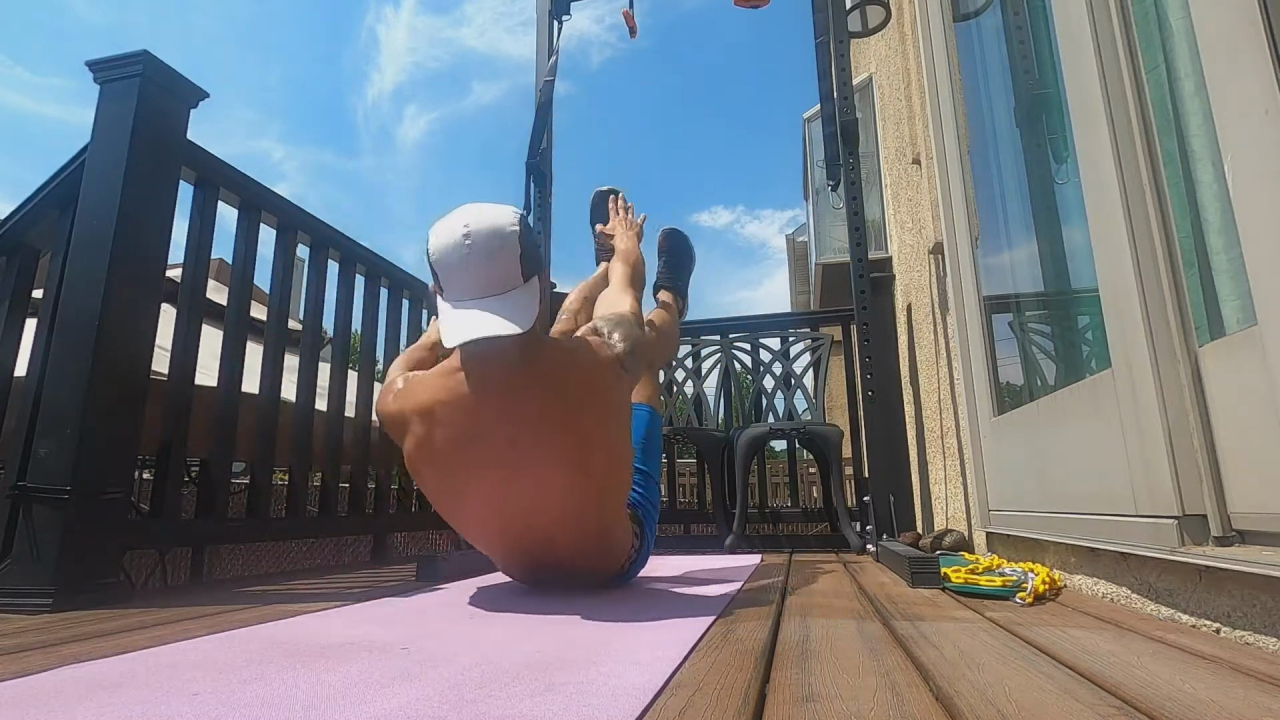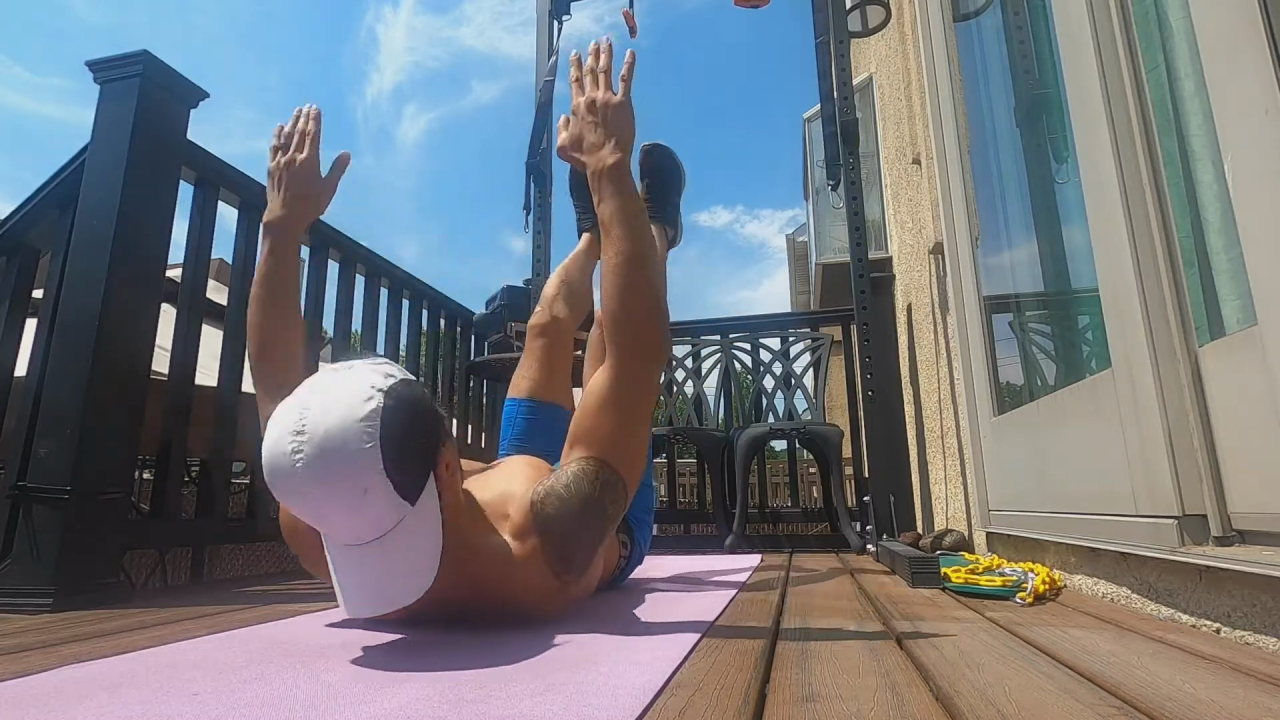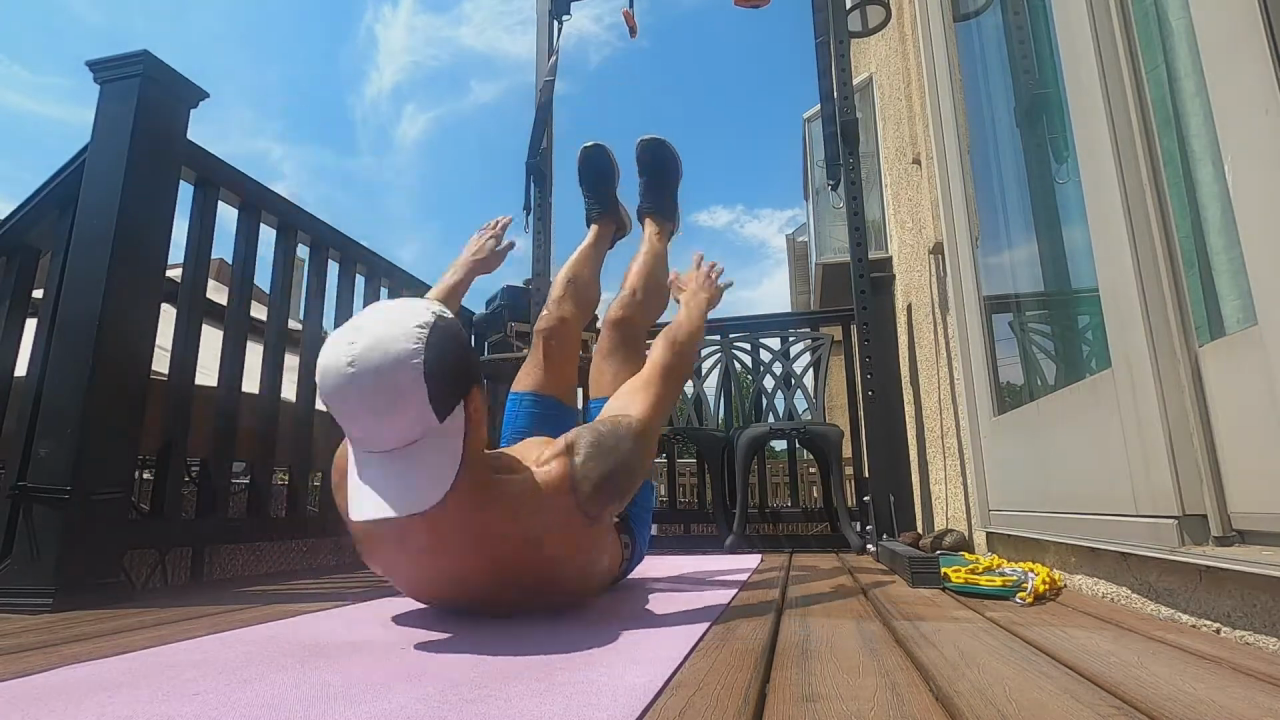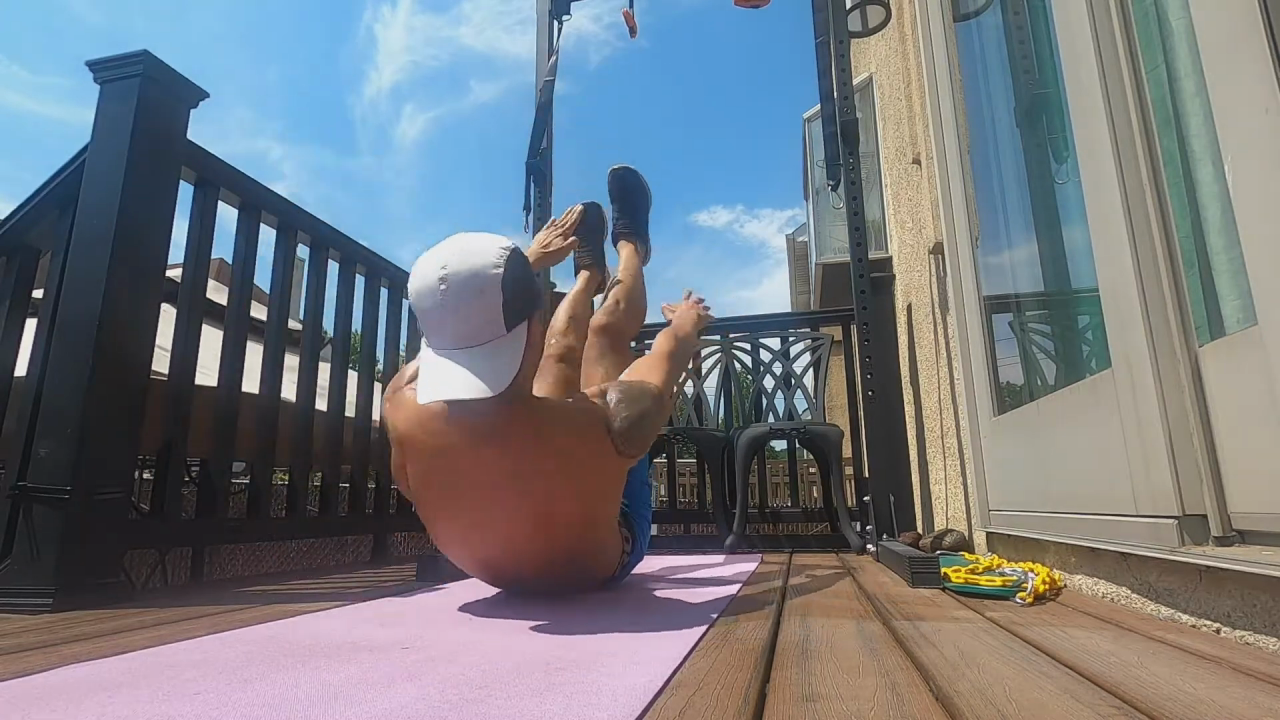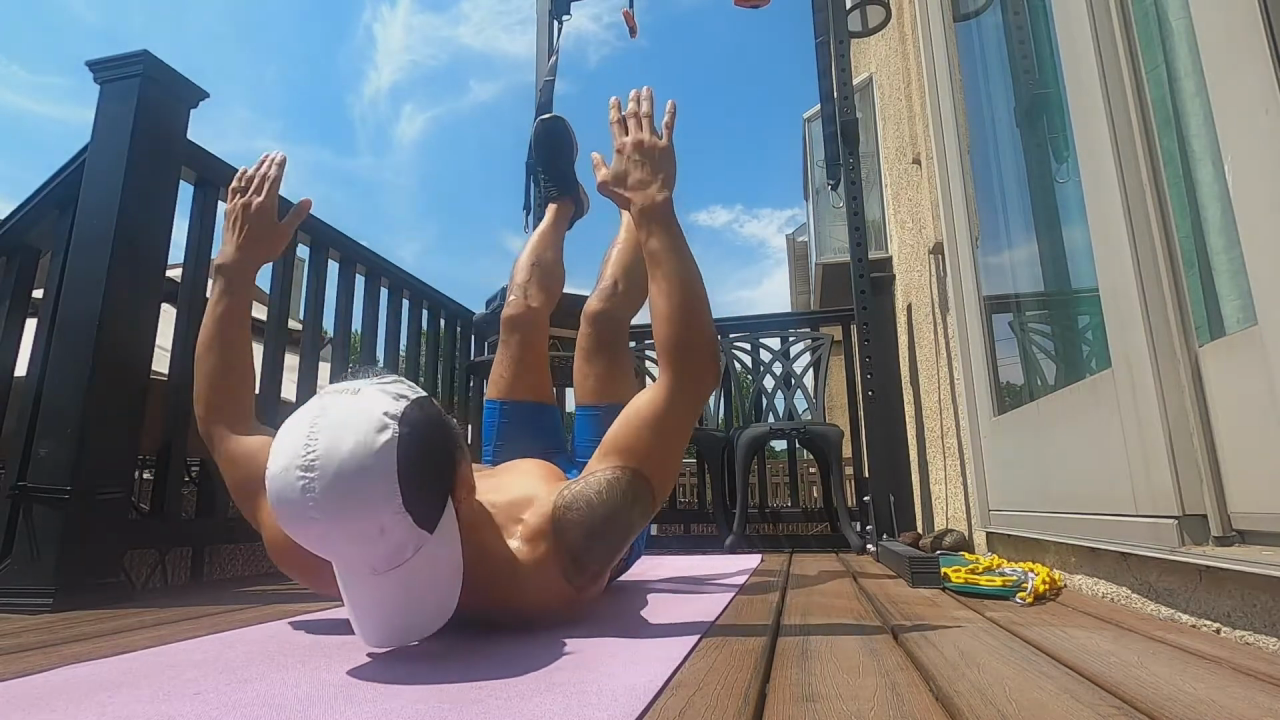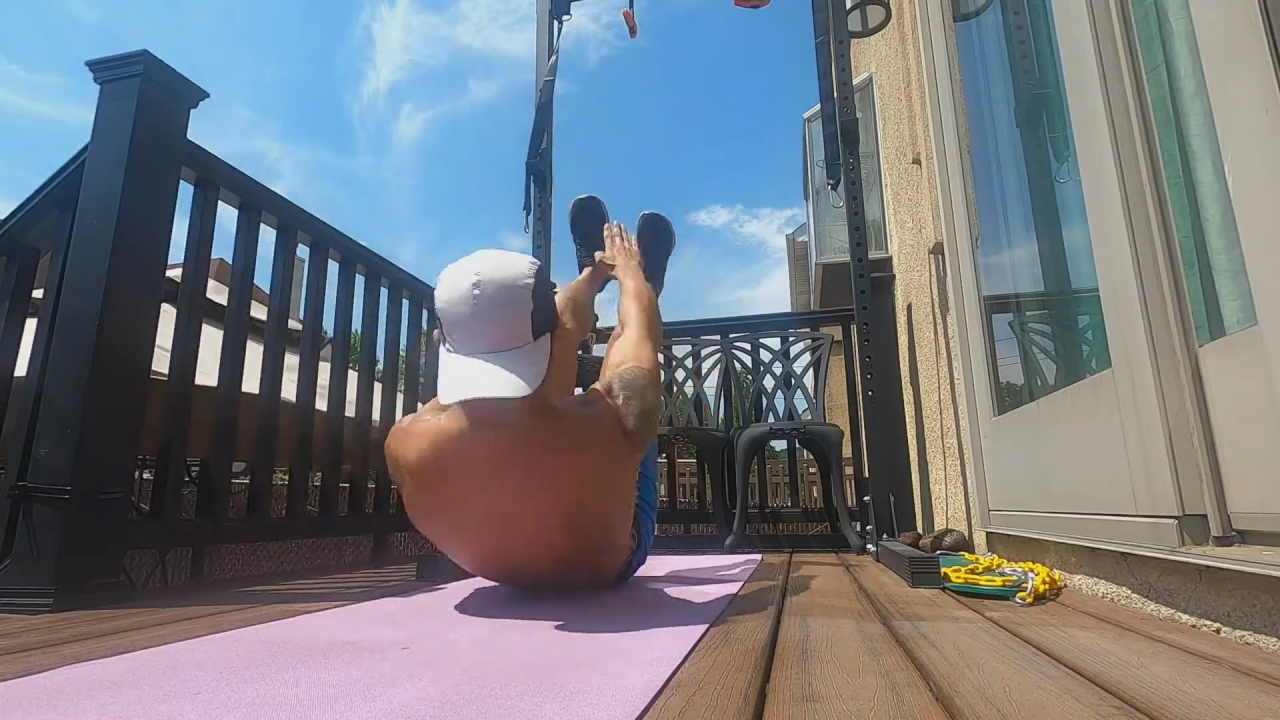
dt=0.5s
person 1, frame 1
left shoulder: (405, 400)
right shoulder: (602, 357)
right elbow: (625, 289)
right wrist: (627, 242)
left hip: (520, 564)
right hip: (609, 563)
left ankle: (606, 265)
right ankle: (670, 300)
person 1, frame 2
left shoulder: (314, 531)
right shoulder: (548, 546)
left elbow: (271, 365)
right elbow: (643, 353)
left wrist: (282, 222)
right wrist: (609, 165)
right hip: (608, 539)
left knee: (548, 322)
right knee: (612, 331)
left ankle: (594, 239)
right ankle: (656, 232)
person 1, frame 3
left shoulder: (354, 473)
right shoulder: (567, 487)
left elbow: (390, 356)
right elbow: (663, 372)
left wrist: (461, 273)
right wrist: (695, 306)
right hip: (605, 547)
left knee: (554, 326)
right knee: (623, 322)
left ankle: (604, 227)
right ankle: (656, 225)
person 1, frame 4
left shoulder: (404, 402)
right shoulder: (601, 423)
left elbow: (465, 310)
right elbow: (663, 362)
left wrist: (530, 261)
right wrist: (682, 328)
right hip: (601, 561)
left knee: (563, 350)
right knee: (607, 328)
left ankle: (591, 272)
right ankle: (630, 247)
person 1, frame 5
left shoulder: (304, 548)
right shoulder: (565, 554)
left elbow: (221, 419)
right elbow: (692, 371)
left wrist: (235, 264)
right wrist: (654, 207)
left knee: (523, 314)
right knee: (603, 315)
left ankle: (561, 204)
right ankle: (633, 214)
person 1, frame 6
left shoulder: (411, 449)
right shoulder: (611, 421)
right elbow: (641, 336)
right wrist: (632, 273)
left hip: (518, 565)
right hip: (608, 566)
left knee: (563, 328)
right knee: (628, 338)
left ankle: (594, 268)
